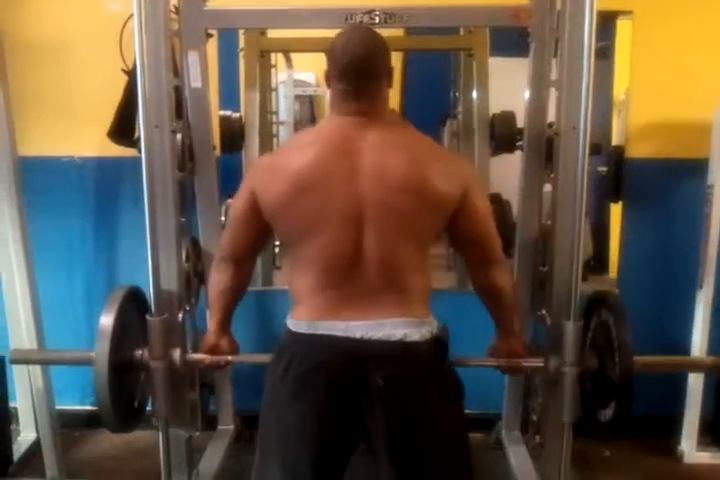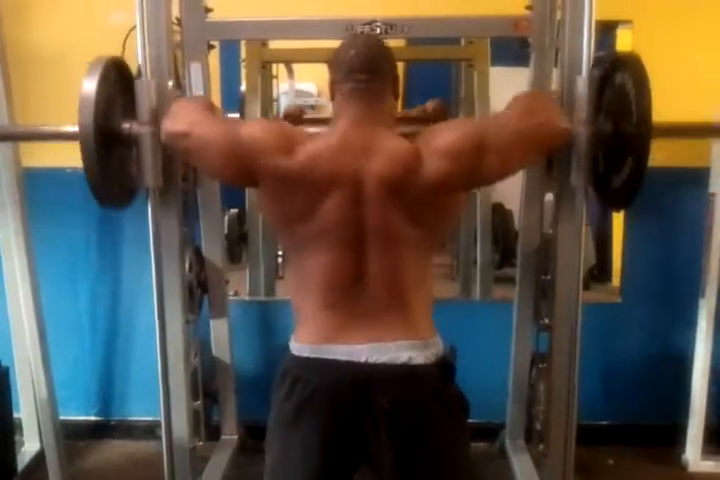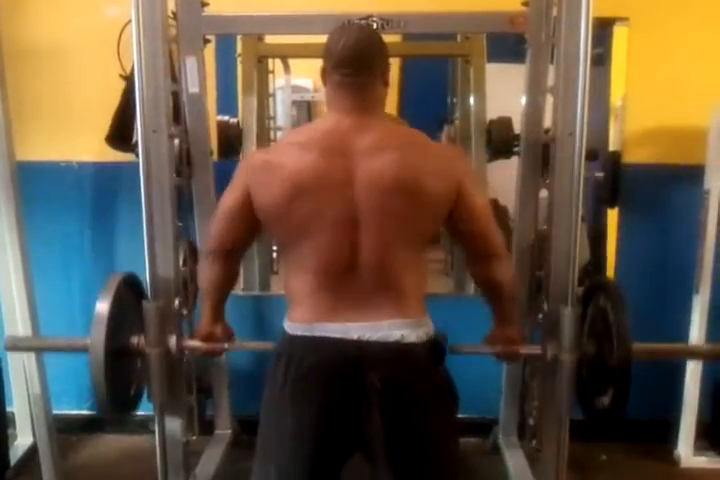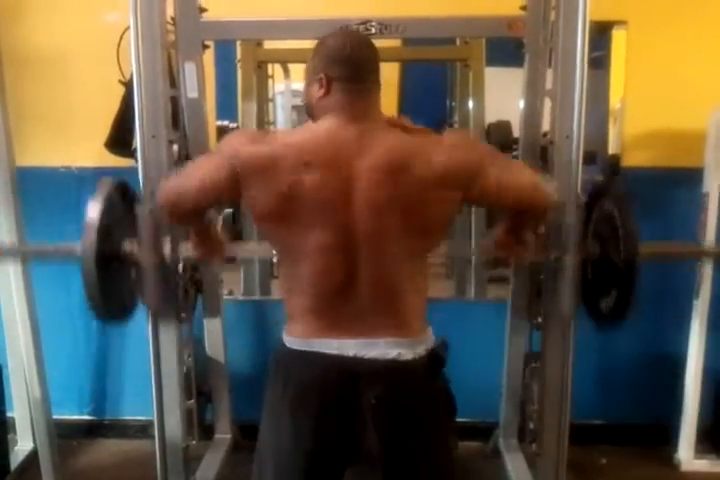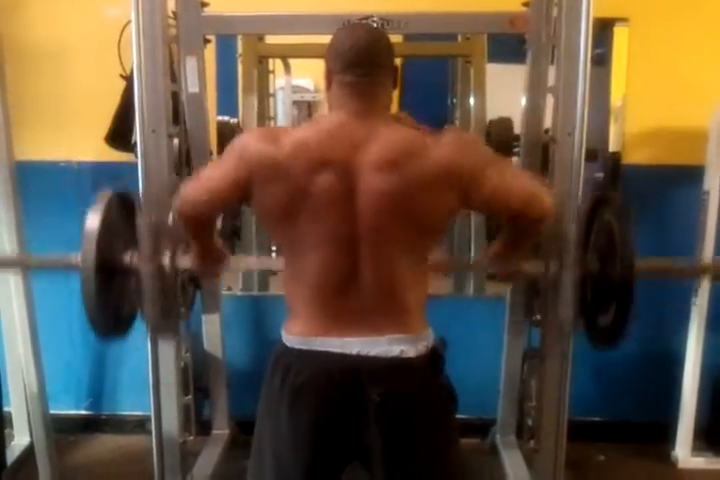
dt=1s
person 1, frame 1
left shoulder: (274, 165)
right shoulder: (443, 165)
left elbow: (232, 259)
right elbow: (488, 263)
left wrist: (217, 328)
right wrist: (508, 334)
left hip: (311, 352)
right hip: (407, 354)
person 1, frame 2
left shoulder: (282, 159)
right shoulder: (438, 160)
left elbow: (179, 125)
right elbow: (548, 121)
left wrist: (197, 104)
left hip: (315, 373)
right hip: (412, 373)
person 1, frame 3
left shoulder: (266, 163)
right shoulder: (440, 162)
left elbow: (218, 253)
right elbow: (490, 258)
left wrist: (211, 318)
right wrist: (506, 323)
left hip: (309, 355)
right hip: (403, 356)
person 1, frame 4
left shoulder: (259, 156)
right shoulder: (440, 159)
left elbow: (172, 197)
right elbow: (539, 197)
left wrist: (203, 233)
right wrist: (515, 232)
left hip: (308, 368)
right hip: (402, 369)
person 1, frame 5
left shoulder: (266, 152)
right shoulder: (444, 157)
left elbow: (188, 208)
right elbow: (537, 207)
left wrist: (205, 248)
right wrist: (510, 248)
left hip: (307, 365)
right hip: (402, 366)
